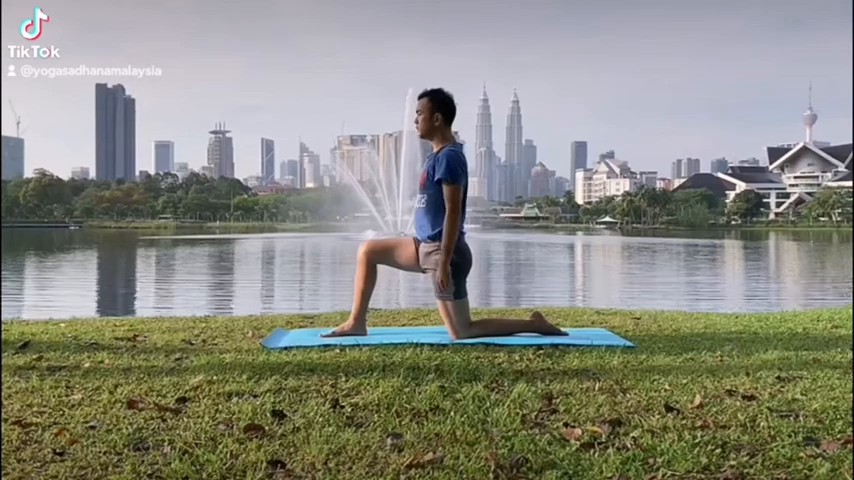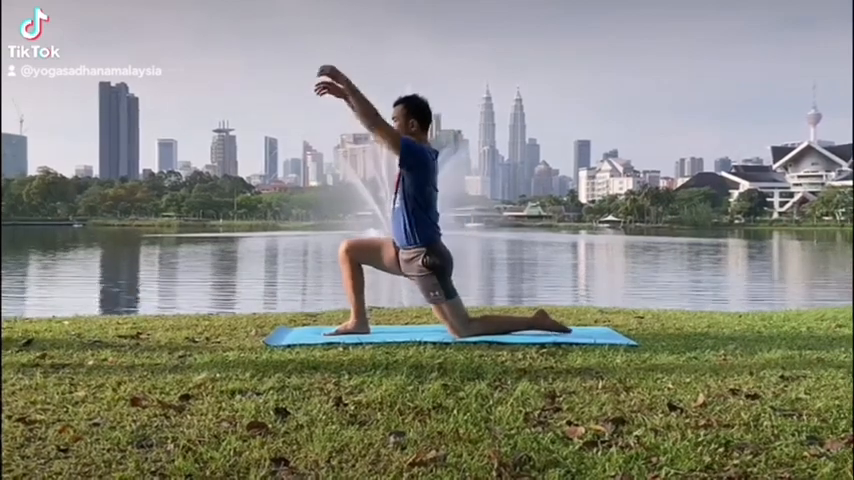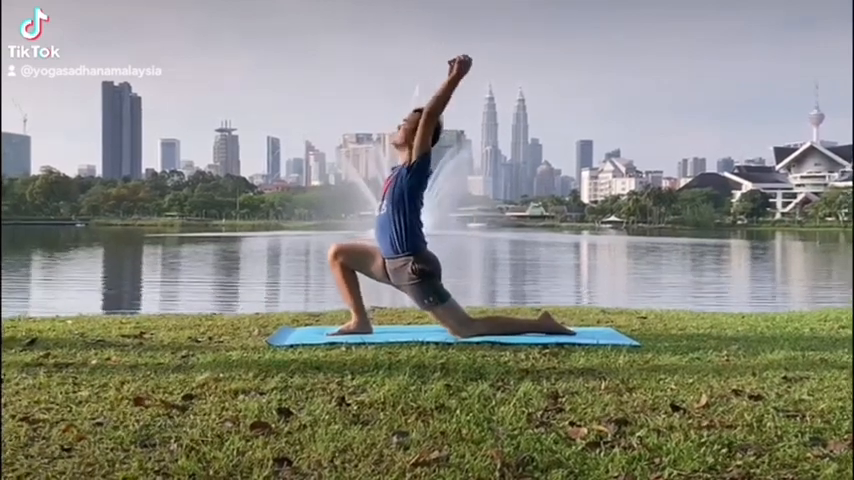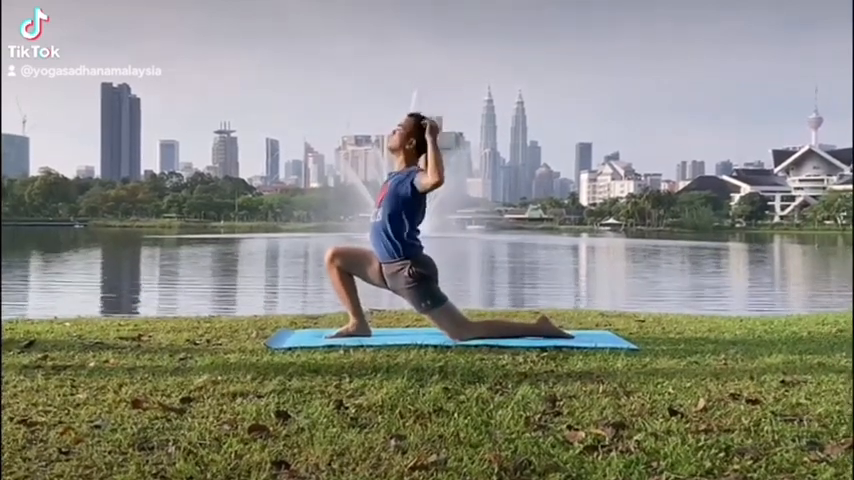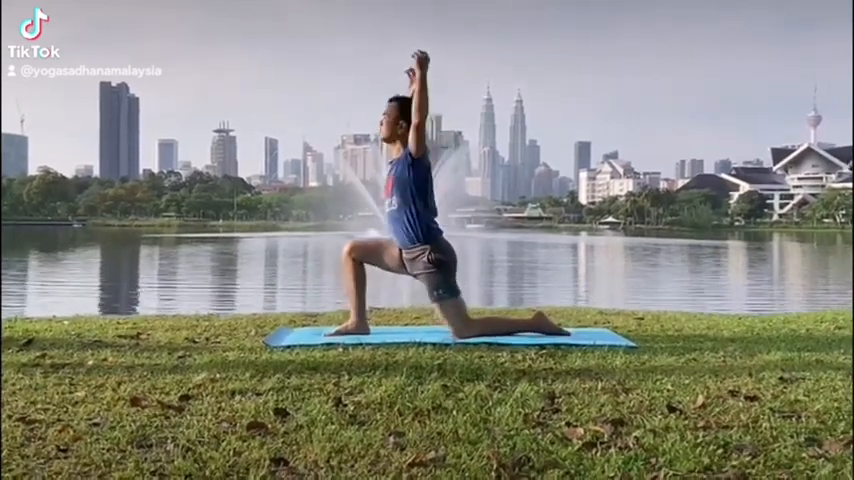
dt=1s
person 1, frame 1
left shoulder: (449, 157)
right shoulder: (439, 155)
left elbow: (453, 213)
left wrist: (443, 263)
left hip: (442, 251)
right hip: (425, 246)
left knee: (462, 332)
right knee: (367, 251)
left ankle: (533, 324)
right ankle: (356, 323)
person 1, frame 2
left shoulder: (416, 154)
right shoulder: (417, 155)
left elbow: (375, 124)
right elbow: (377, 125)
left wrist: (345, 81)
right wrist: (345, 93)
left hip: (425, 258)
right hip: (406, 251)
left knee: (464, 330)
right knee: (348, 250)
left ankle: (536, 322)
right ankle: (358, 321)
person 1, frame 3
left shoulder: (415, 168)
right shoulder: (403, 169)
left elbow: (429, 117)
right elbow: (429, 116)
left wrist: (455, 78)
right wrist: (452, 78)
left hip: (413, 267)
right hip: (392, 262)
left knee: (465, 328)
right knee: (338, 254)
left ankle: (540, 325)
right ankle: (360, 321)
person 1, frame 4
left shoulder: (411, 177)
right shoulder: (398, 176)
left elbow: (436, 178)
left wrist: (431, 139)
left hip: (409, 271)
right hip: (389, 266)
left knee: (463, 332)
right knee: (335, 257)
left ankle: (536, 328)
right ankle: (358, 323)
person 1, frame 5
left shoulder: (413, 158)
right shoulder: (400, 161)
left elbow: (419, 121)
right elbow: (414, 119)
left wrist: (421, 74)
right wrist: (415, 83)
left hip: (430, 255)
right hip: (407, 251)
left knee: (464, 330)
right knee: (353, 251)
left ankle: (534, 324)
right ankle: (358, 321)
